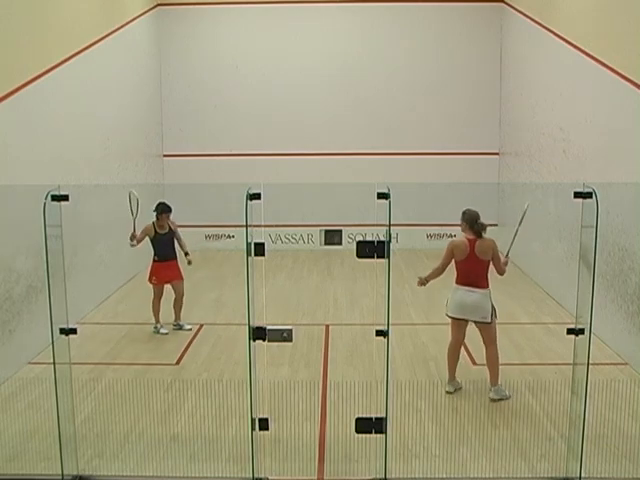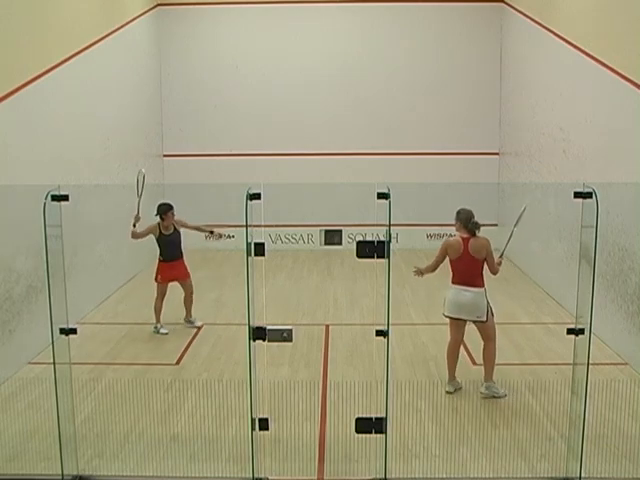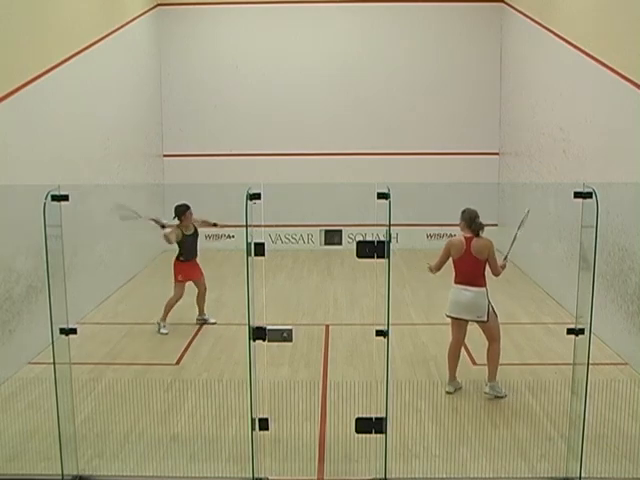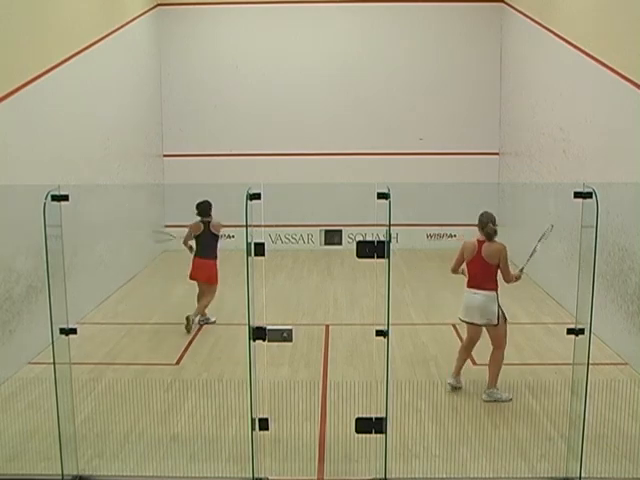
dt=0.3s
person 1, frame 1
left shoulder: (455, 244)
right shoulder: (490, 244)
left elbow: (440, 269)
right elbow: (501, 272)
left wrist: (425, 279)
right wrist: (504, 262)
left hip: (460, 295)
right hip: (481, 297)
left knee: (456, 340)
right knee: (490, 344)
left ankle: (451, 382)
right ankle: (495, 388)
person 1, frame 2
left shoulder: (449, 243)
right shoulder: (483, 242)
left elbow: (433, 267)
right elbow: (494, 271)
left wrist: (421, 271)
right wrist: (498, 263)
left hip: (456, 295)
right hip: (477, 296)
left knee: (455, 340)
right knee: (490, 340)
left ankle: (451, 382)
right ankle: (488, 384)
person 1, frame 3
left shoulder: (453, 243)
right shoulder: (486, 244)
left elbow: (437, 267)
right elbow: (496, 272)
left wrist: (431, 268)
right wrist: (502, 266)
left hip: (458, 294)
right hip: (478, 296)
left knee: (456, 340)
right knee: (494, 340)
left ankle: (451, 382)
right ankle: (492, 384)
person 1, frame 4
left shoulder: (467, 245)
right shoulder: (499, 248)
left elbow: (454, 269)
right elbow: (507, 278)
right wrist: (516, 277)
left hip: (469, 297)
right hip: (488, 299)
left knee: (470, 339)
right knee: (499, 345)
left ankle: (454, 377)
right ankle: (490, 390)
person 2, frame 1
left shoulder: (172, 224)
right shoulder: (149, 228)
left elbow: (179, 240)
right elbow: (134, 243)
left wrist: (186, 254)
right wrist: (132, 239)
left hip: (173, 264)
right hip: (159, 266)
left knee: (180, 294)
right knee: (158, 296)
left ankle: (177, 322)
right ankle: (157, 325)
person 2, frame 2
left shoulder: (176, 223)
right shoulder: (154, 228)
left elbow: (194, 227)
right elbow: (134, 236)
left wrist: (211, 232)
right wrist: (135, 224)
left hip: (179, 263)
right hip: (164, 265)
left knee: (189, 291)
right knee: (161, 296)
left ankle: (189, 318)
right ankle: (157, 324)
person 2, frame 3
left shoulder: (193, 222)
right shoulder: (176, 230)
left elbow: (202, 222)
right elbow: (170, 241)
left wrist: (214, 224)
right wrist: (165, 227)
left hip: (192, 263)
right hip: (182, 264)
left knee: (203, 289)
right knee: (178, 295)
left ankle: (201, 316)
right ankle: (162, 322)
person 2, frame 4
left shoulder: (194, 226)
right shoulder: (217, 224)
left elbow: (185, 242)
left wrist: (190, 247)
left hip: (197, 261)
right hip: (210, 263)
left knee: (202, 291)
right knee: (209, 296)
left ankle: (203, 316)
right ankle: (193, 317)
